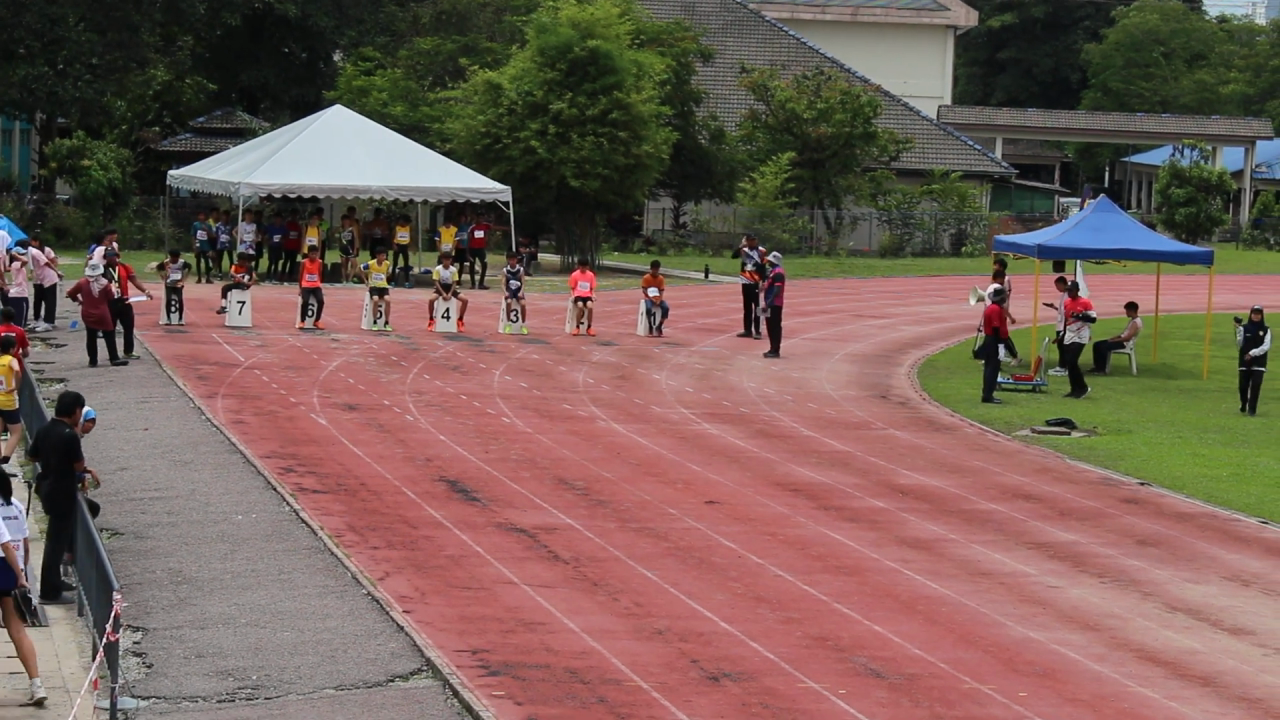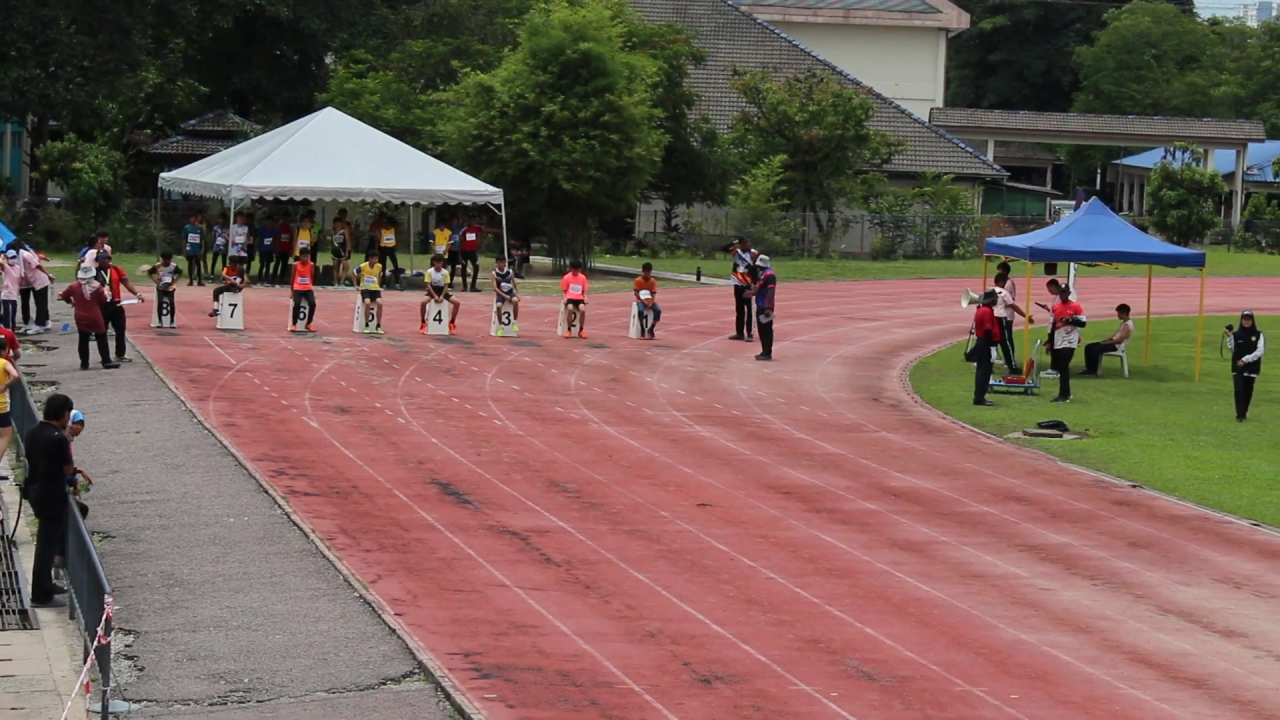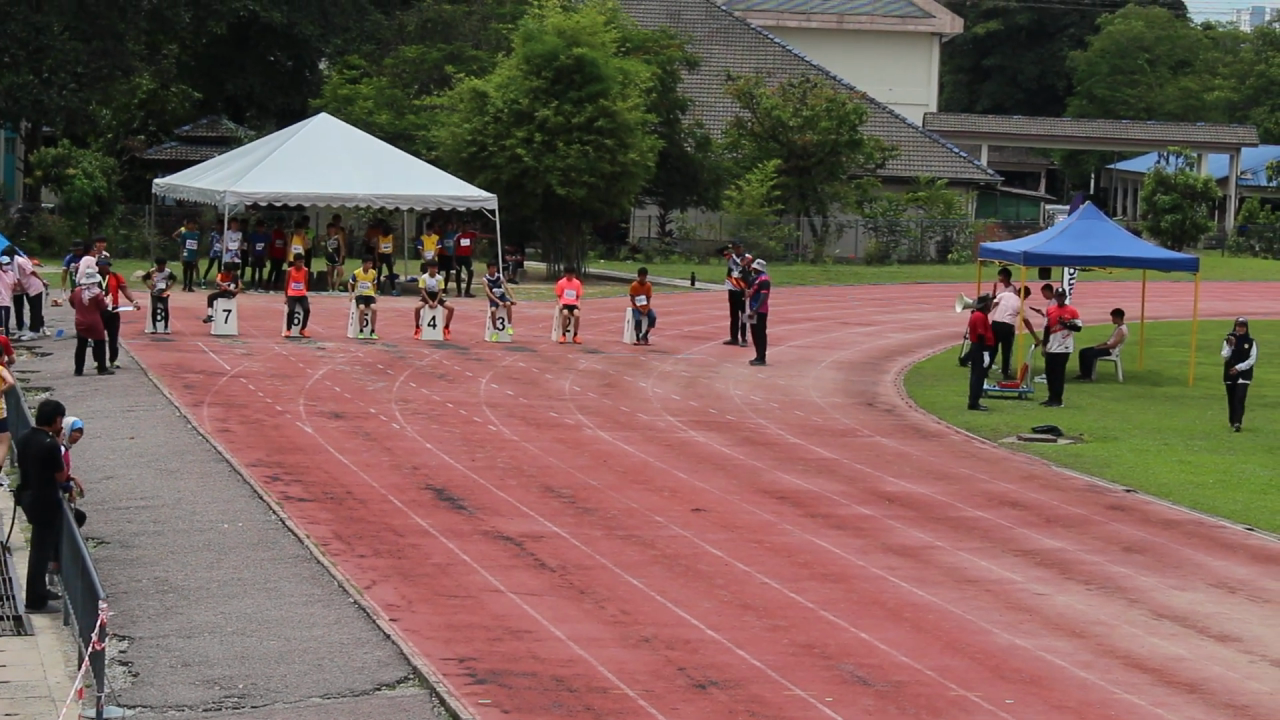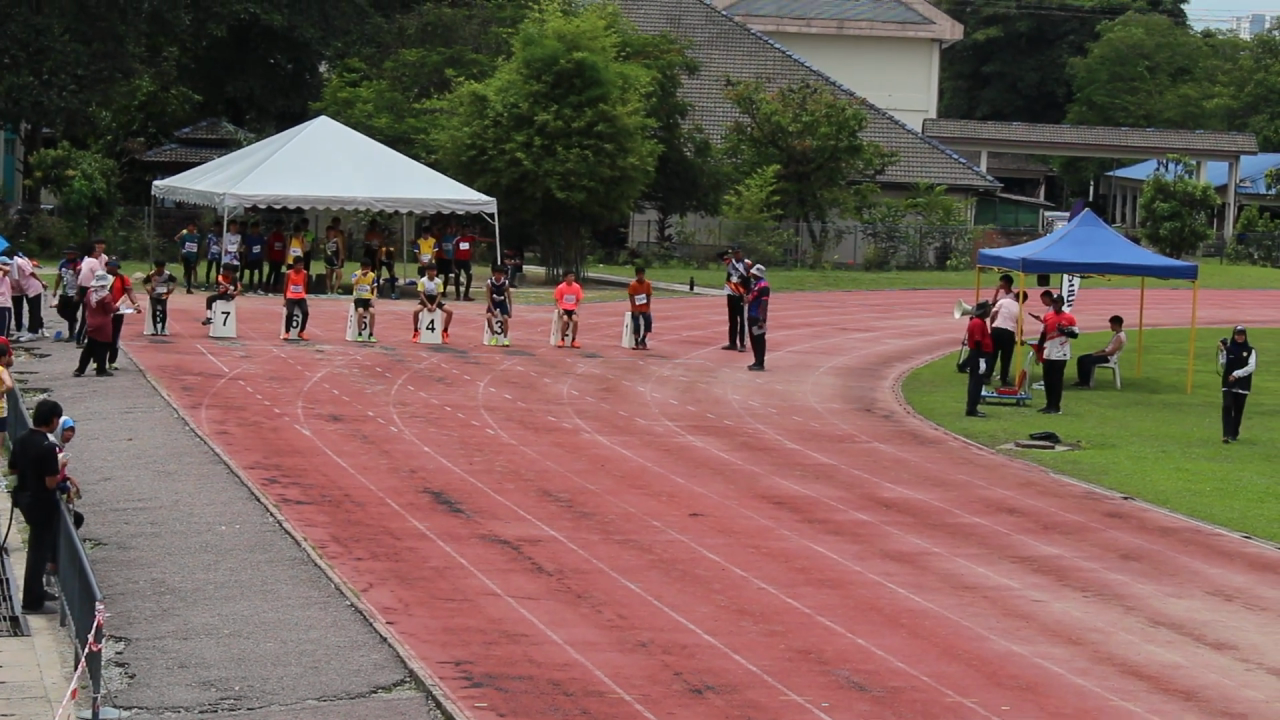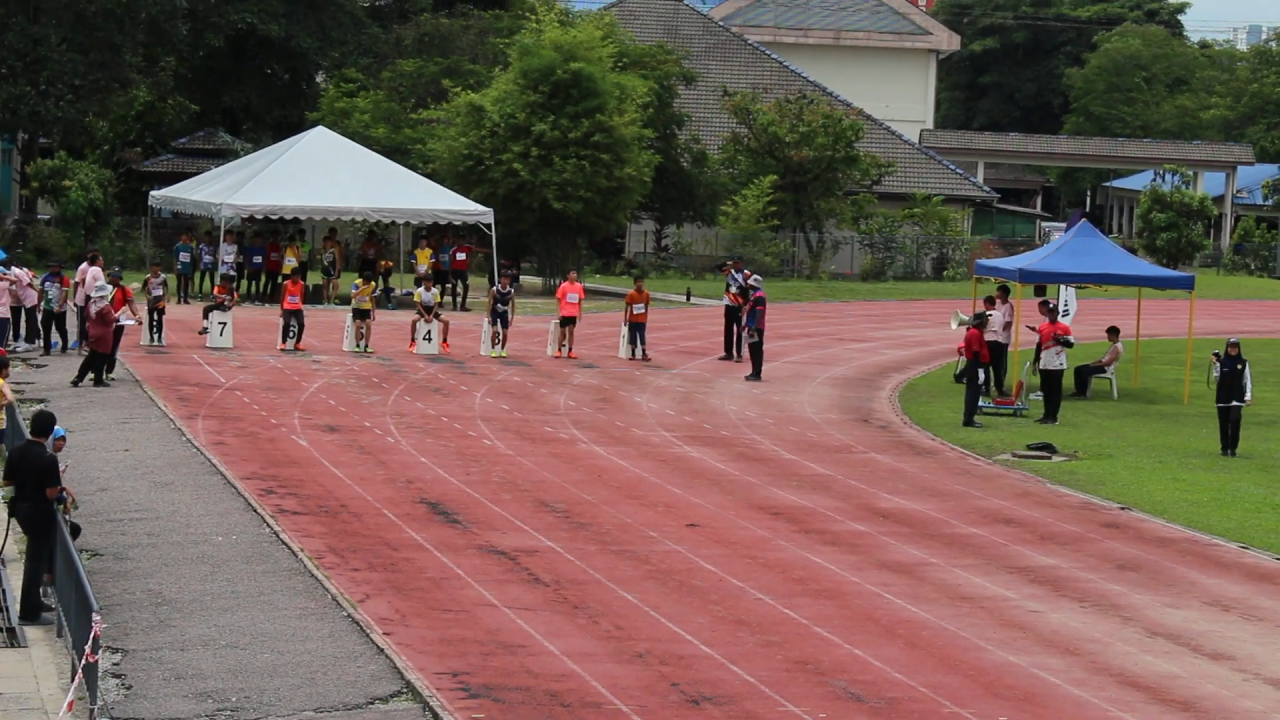
dt=0.5s
person 1, frame 1
left shoulder: (44, 430)
right shoulder: (69, 436)
left elbow: (32, 456)
right elbow: (79, 467)
left hip: (47, 487)
right hip: (62, 492)
left knee: (56, 537)
right knee: (57, 540)
left ankle: (53, 581)
right ankle: (49, 591)
person 1, frame 2
left shoulder: (32, 433)
right shoulder: (58, 438)
right elbow: (68, 469)
left hip: (35, 491)
right hip: (51, 496)
left knee: (47, 540)
right knee: (48, 543)
left ankle: (44, 584)
right ankle: (41, 595)
person 1, frame 3
left shoulder: (24, 439)
right shoulder: (50, 445)
right elbow: (60, 477)
left hip: (28, 496)
right hip: (44, 501)
left knee: (41, 546)
right knee: (41, 549)
left ankle: (39, 590)
right ankle: (35, 601)
person 1, frame 4
left shoulder: (21, 440)
right shoulder: (47, 447)
left elbow: (12, 469)
right elbow: (51, 483)
right wrist: (59, 467)
left hip: (25, 498)
right hip: (41, 503)
left knee: (39, 547)
right knee: (39, 550)
left ankle: (36, 591)
right ankle: (32, 602)
person 1, frame 5
right shoulder: (48, 458)
right elbow: (51, 494)
right wrist: (58, 481)
left hip: (22, 509)
right hip: (39, 514)
left knee: (36, 557)
right knee: (37, 561)
left ankle: (33, 602)
right ankle: (29, 613)
